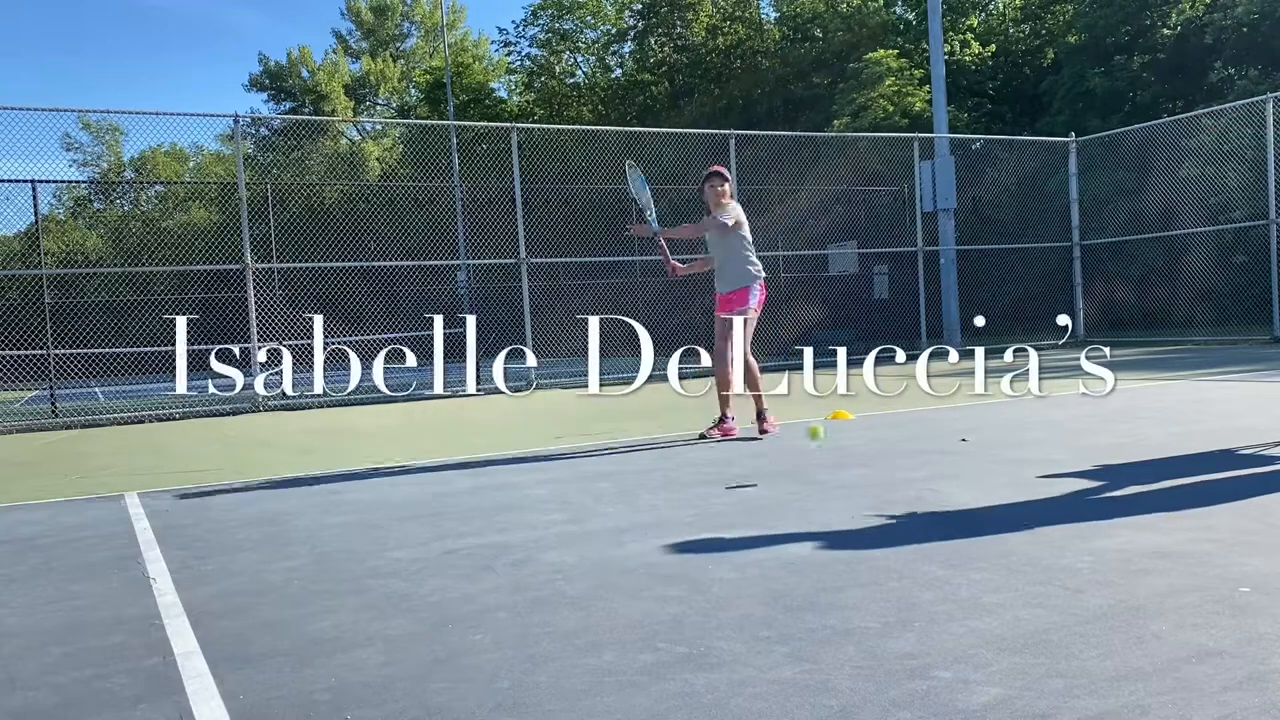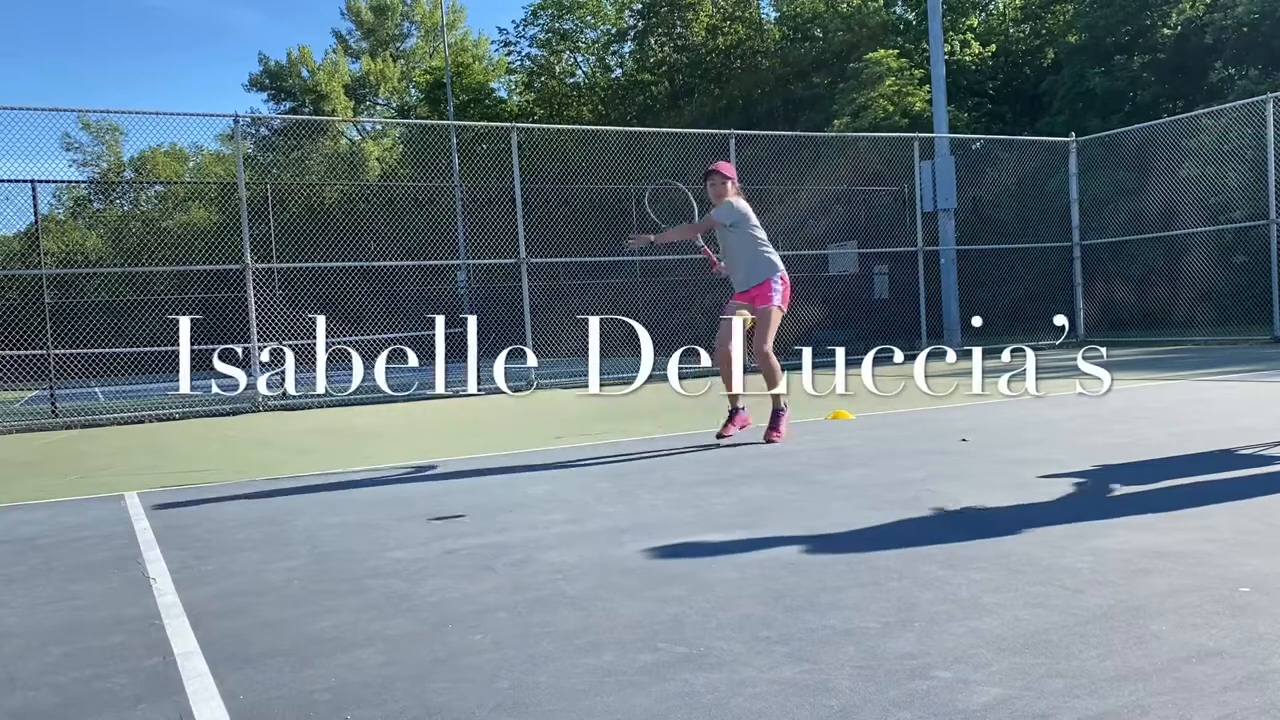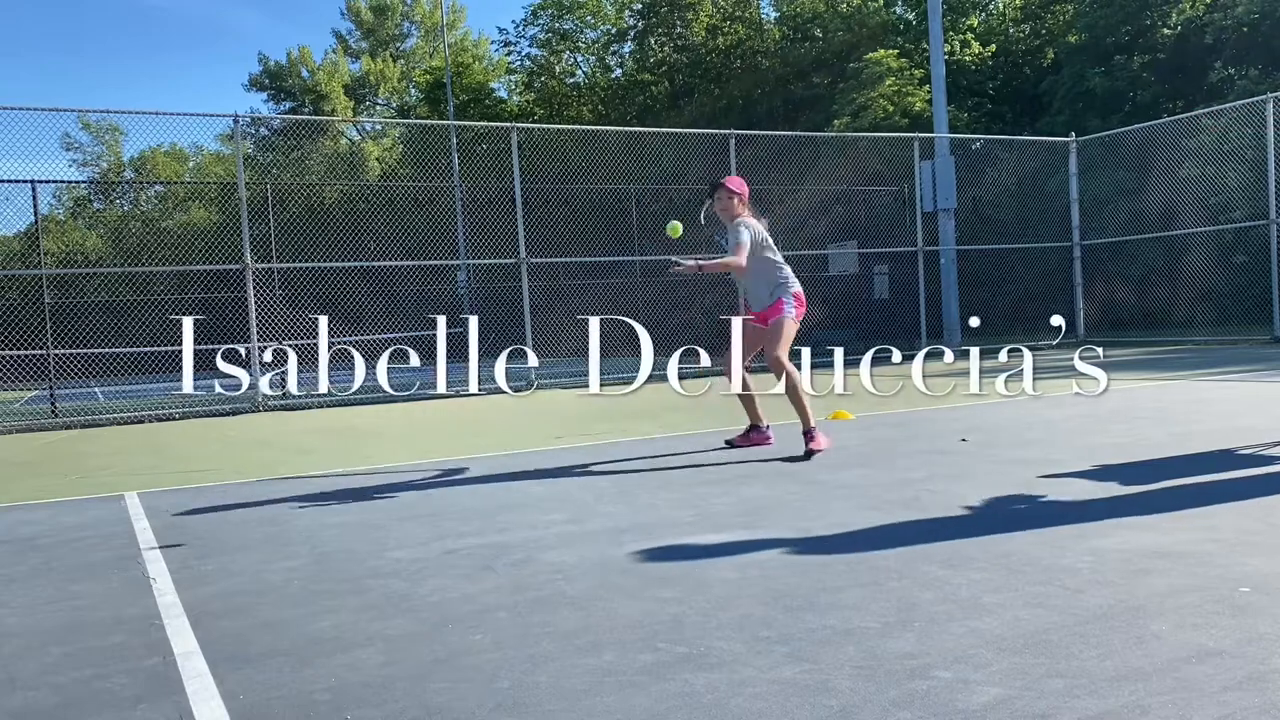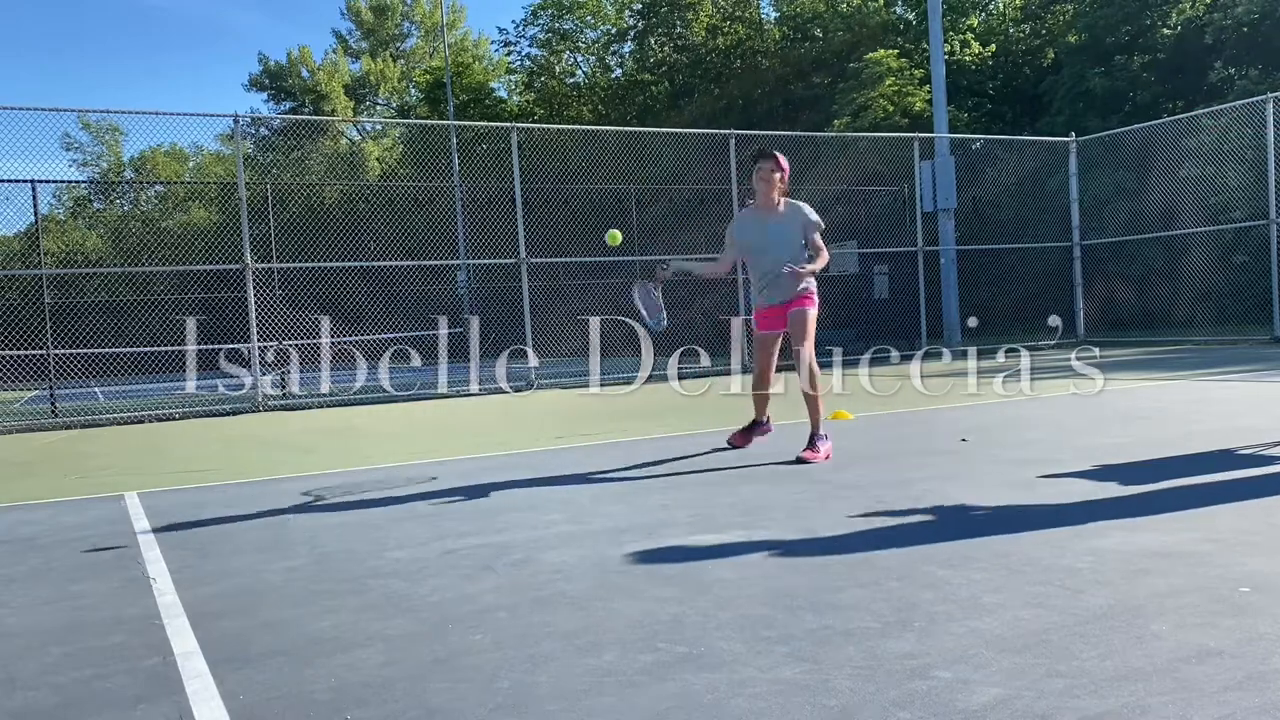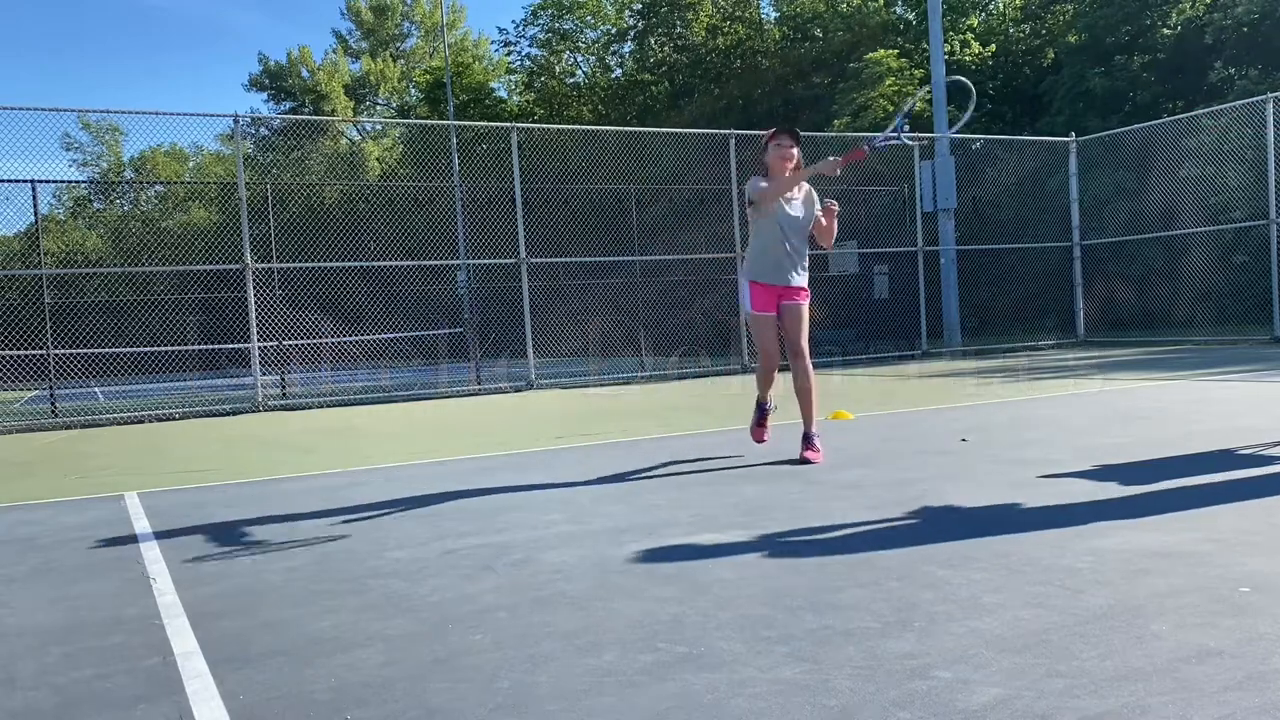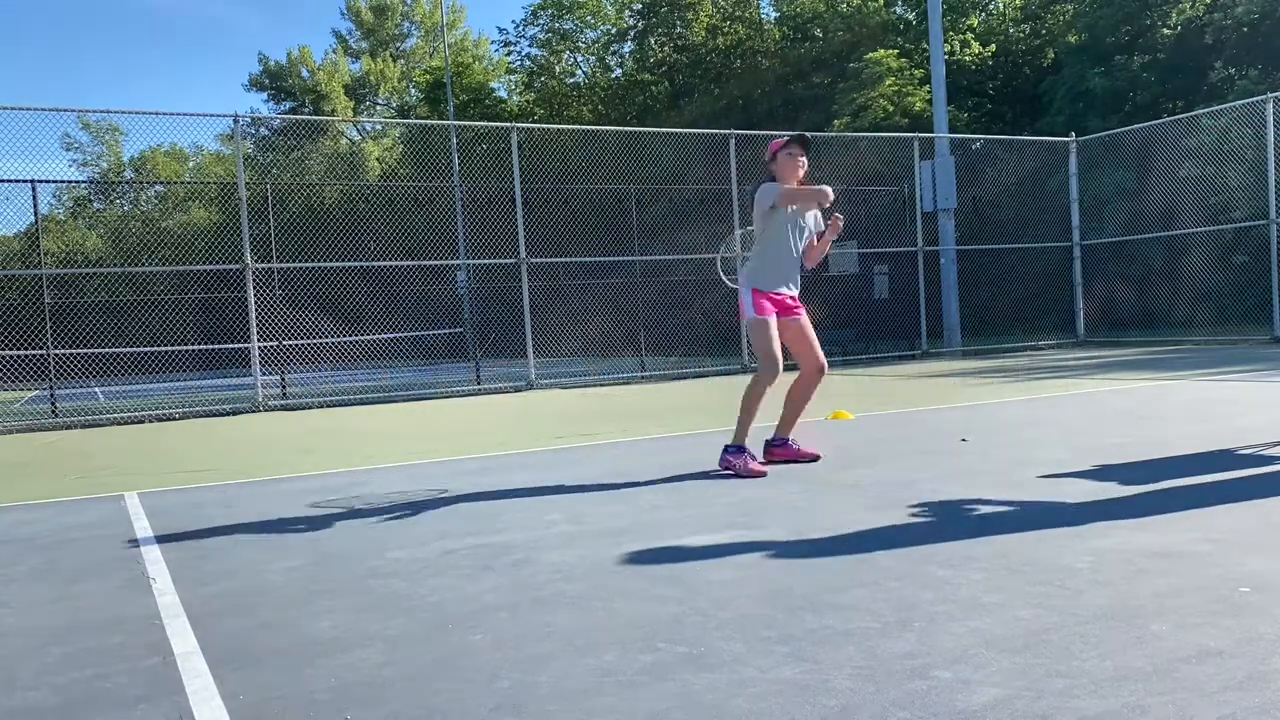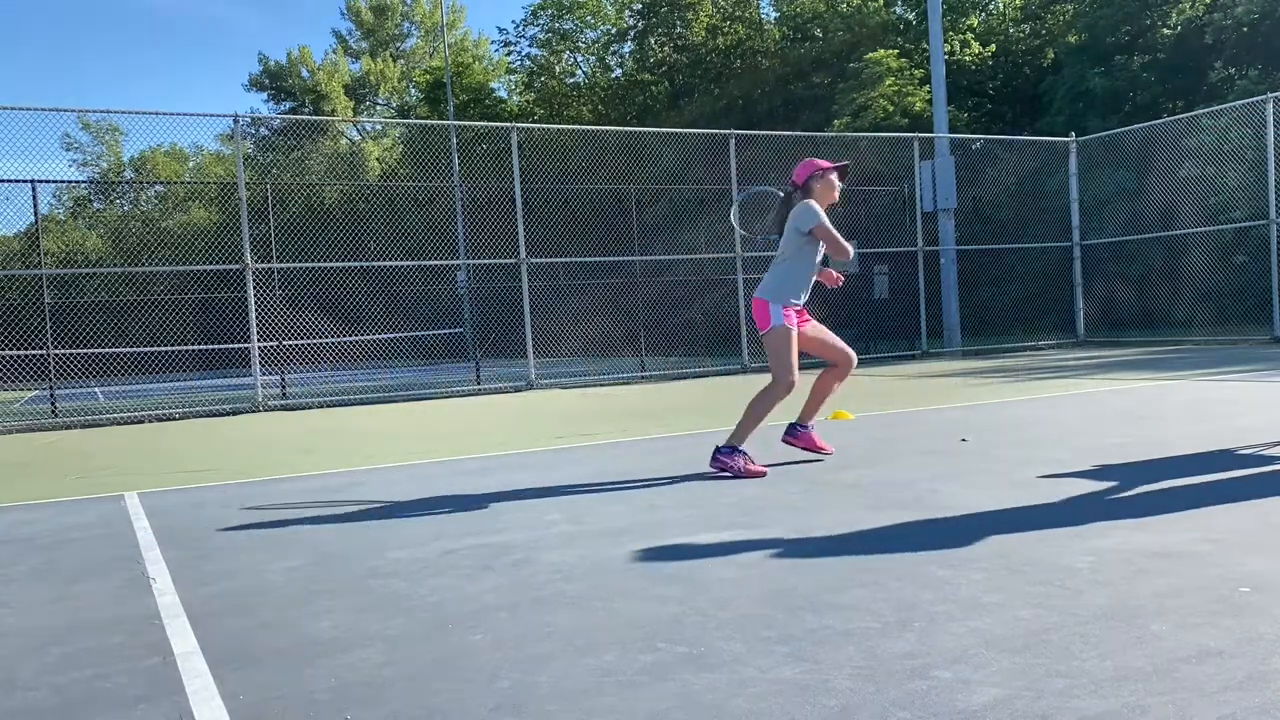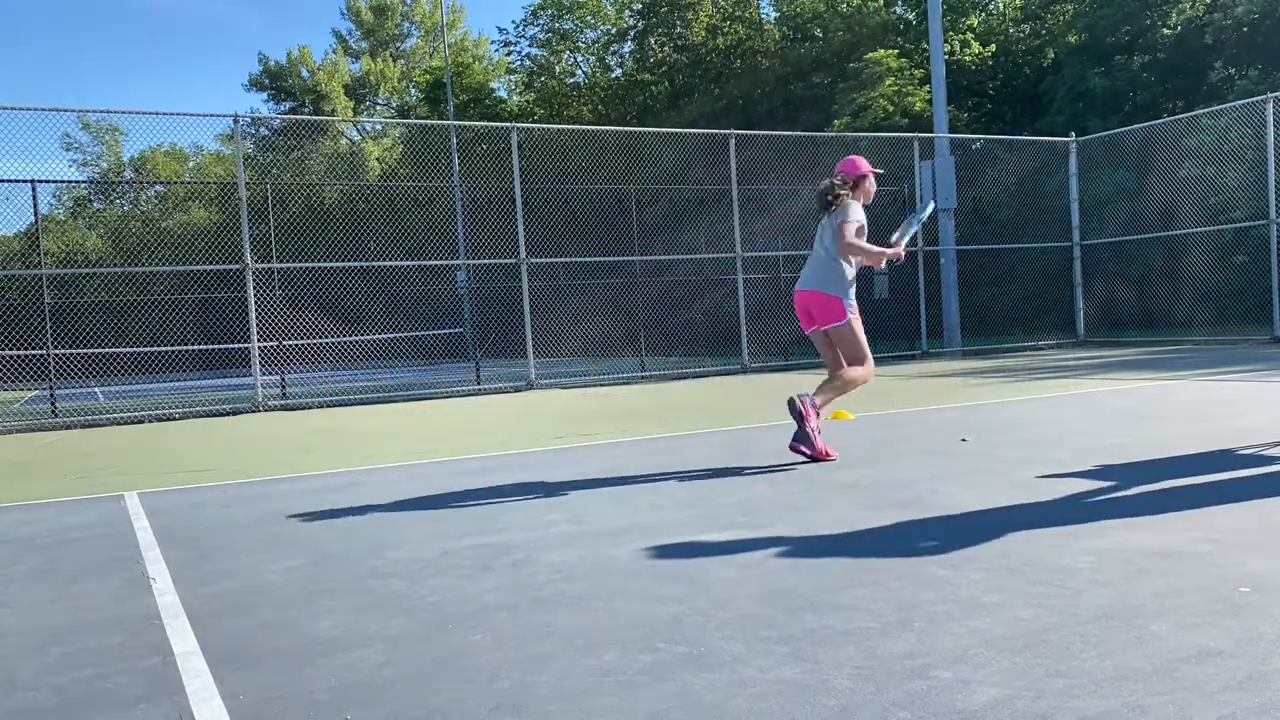
dt=0.2s
person 1, frame 1
left shoulder: (731, 209)
right shoulder: (709, 222)
left elbow: (695, 230)
left wrist: (655, 231)
right wrist: (683, 268)
left hip: (748, 287)
right hip: (725, 291)
left knee: (740, 350)
right knee: (720, 353)
left ankle: (763, 414)
right ankle: (726, 419)
person 1, frame 2
left shoulder: (733, 206)
right shoulder: (723, 215)
left elbow: (693, 230)
left wrist: (652, 239)
right wrist: (728, 267)
left hip: (769, 282)
right hip: (744, 291)
left knee: (762, 348)
right knee: (722, 348)
left ankle: (779, 410)
right ankle: (737, 411)
person 1, frame 3
left shoulder: (742, 227)
right shoulder: (736, 229)
left elbow: (738, 262)
left wrist: (698, 266)
left hip: (785, 298)
right hip: (760, 308)
left knee: (776, 359)
right knee: (730, 364)
left ankle: (812, 432)
right ankle: (759, 427)
person 1, frame 4
left shoulder: (800, 211)
right shoulder: (742, 220)
left elbow: (822, 254)
right elbow: (722, 267)
left wrist: (810, 269)
right wrist: (682, 266)
left hip: (800, 295)
right hip: (765, 303)
left knee: (804, 355)
right knee: (762, 373)
left ankle: (818, 437)
right ankle: (760, 421)
person 1, frame 5
left shoulder: (808, 193)
right shoulder: (757, 186)
left elbow: (825, 241)
right elbow: (778, 188)
left wrist: (831, 218)
right wrist: (816, 169)
left hip: (794, 285)
right hip: (758, 281)
left knee: (800, 353)
right knee: (769, 359)
left ankle: (810, 435)
right ankle: (763, 403)
person 1, frame 6
left shoulder: (809, 209)
right shoulder: (768, 193)
left elbow: (809, 260)
right elbow: (819, 194)
left wrist: (829, 234)
right wrist: (825, 194)
left hip: (788, 295)
right hip: (758, 292)
left knee: (816, 366)
right knee: (771, 368)
left ankle: (781, 442)
right ankle: (735, 450)
person 1, frame 7
left shoulder: (810, 214)
right shoulder: (807, 207)
right elbow: (844, 251)
left wrist: (820, 273)
right wrist: (842, 246)
left hip: (792, 308)
right hip: (775, 303)
left knee: (846, 360)
right knee: (785, 380)
left ankle: (801, 428)
right ankle: (728, 451)
person 1, frame 8
left shoulder: (835, 212)
right shoulder: (851, 208)
right elbow: (844, 245)
left wrist: (863, 260)
right wrist: (885, 253)
left hip: (805, 295)
right hip: (831, 296)
left knee: (840, 370)
right knee: (863, 369)
left ankle: (807, 432)
right ankle: (809, 404)
